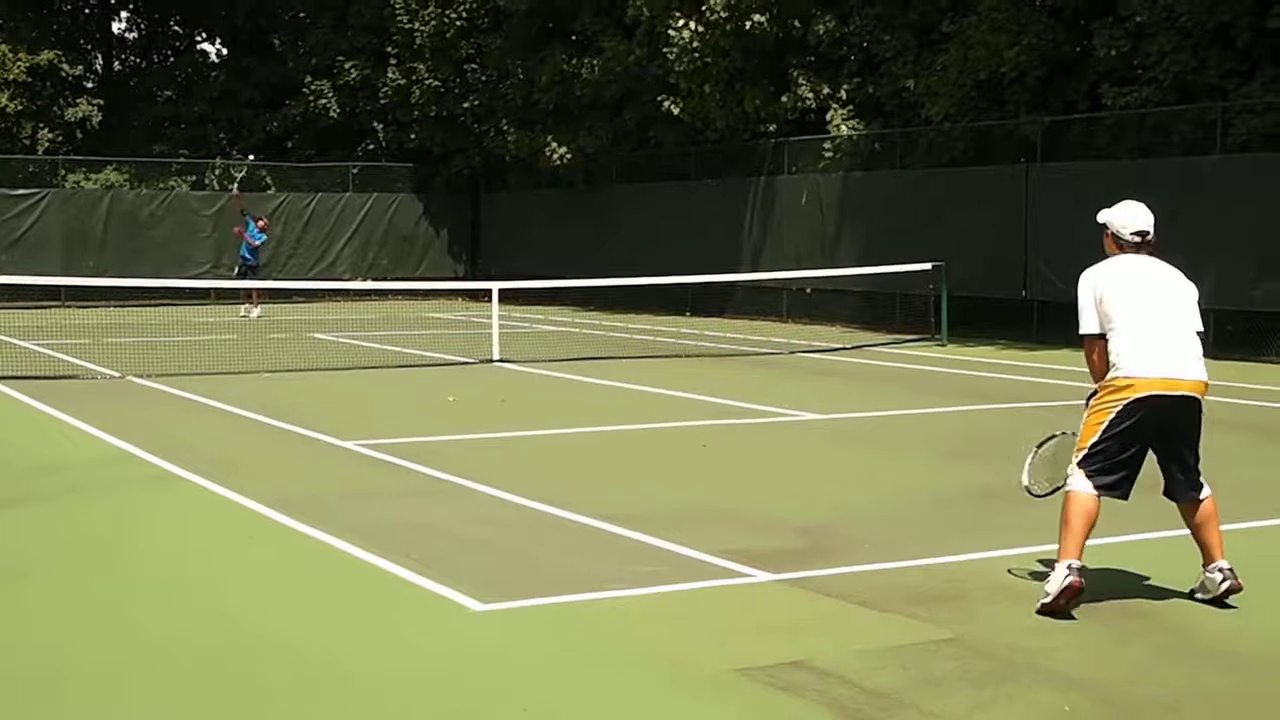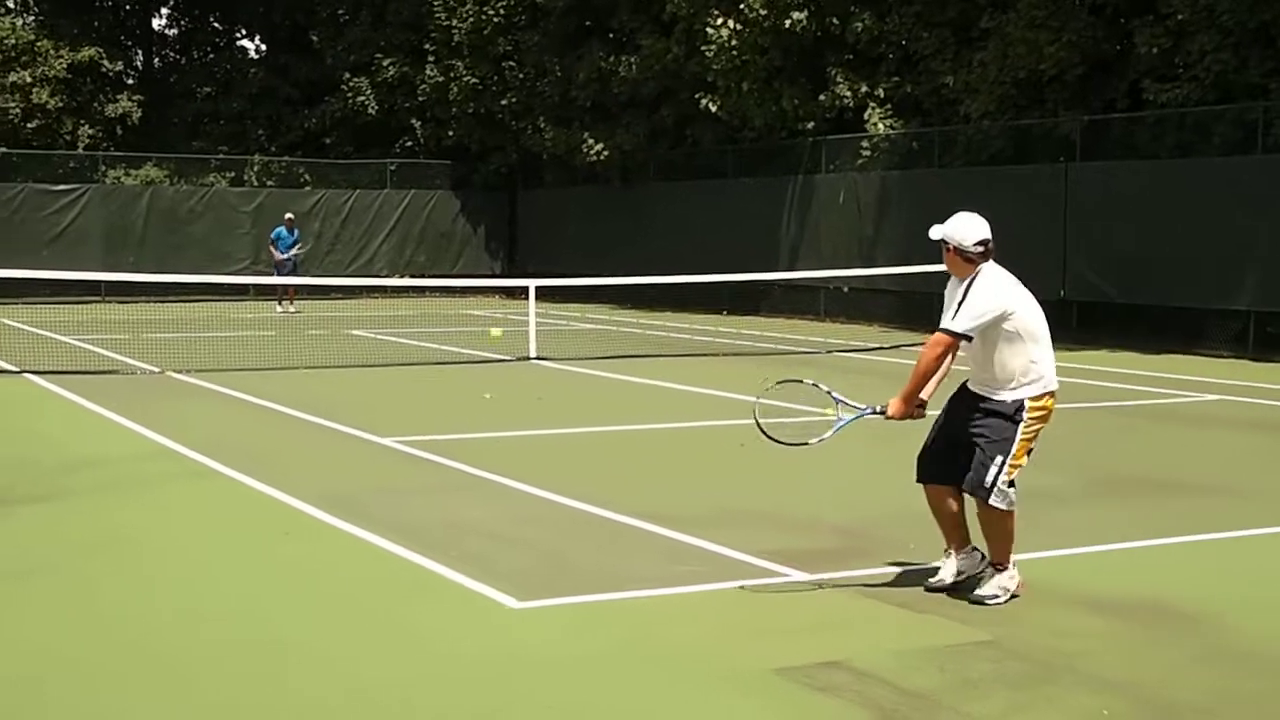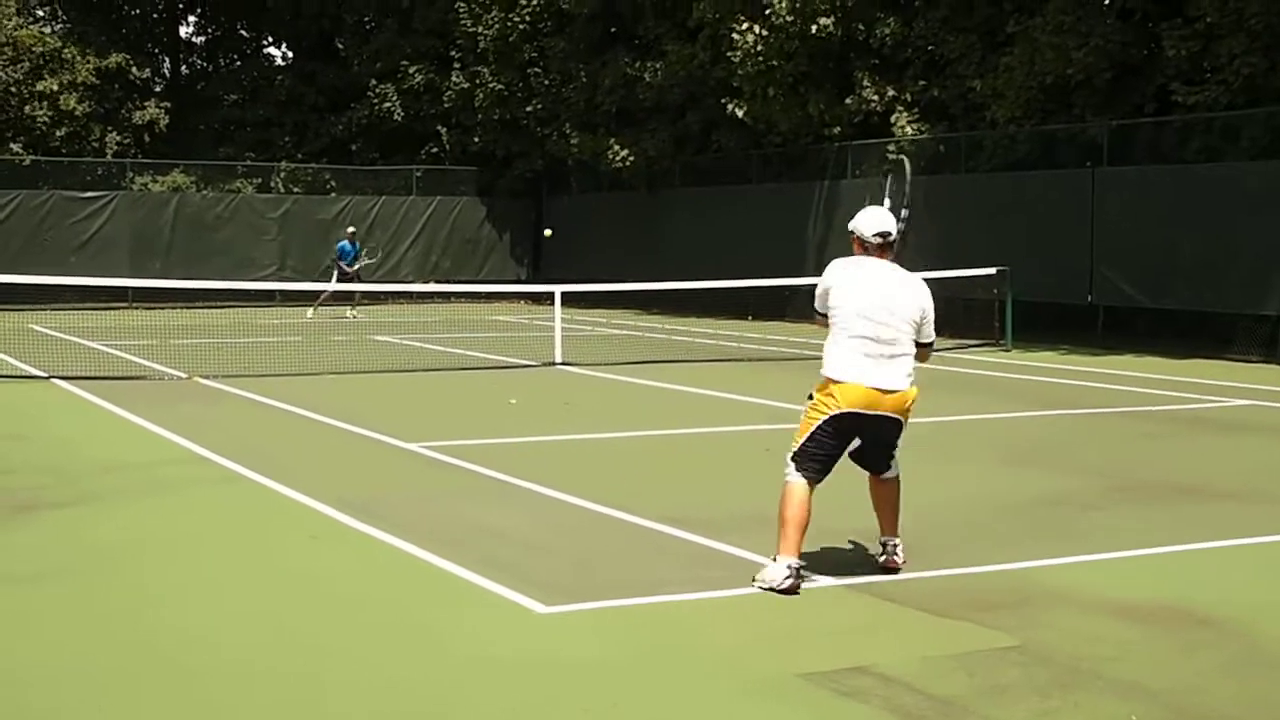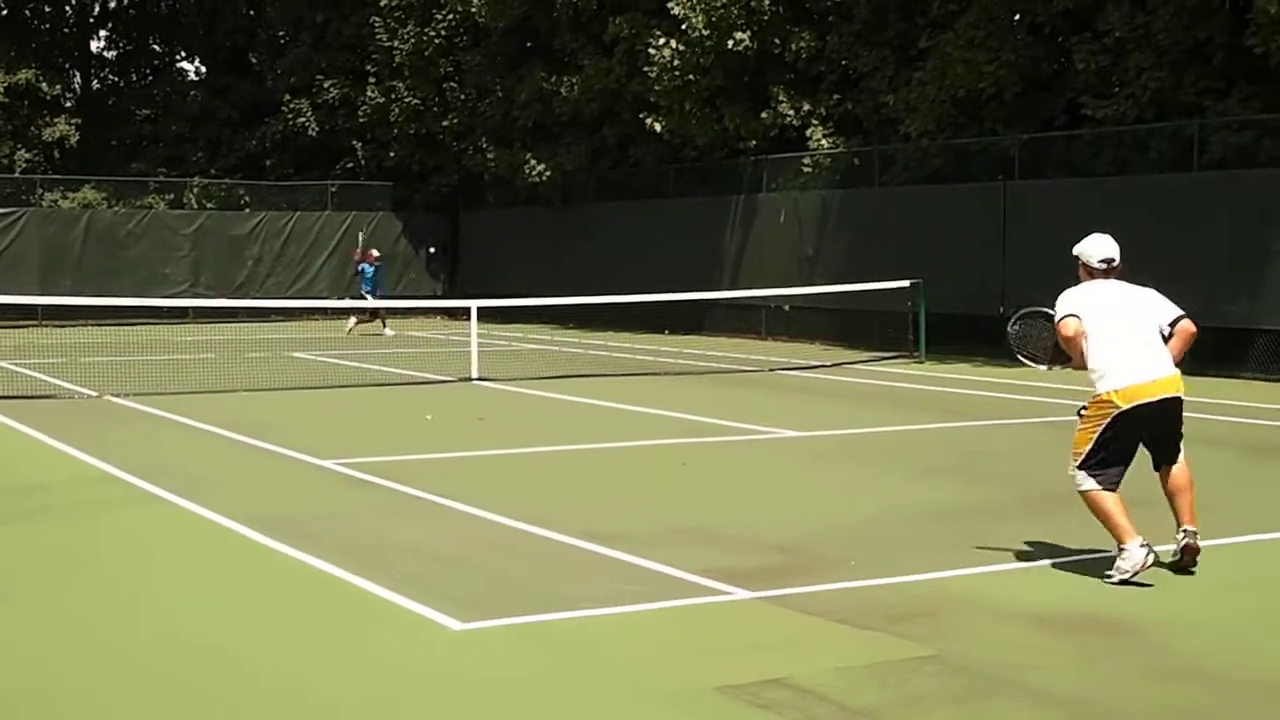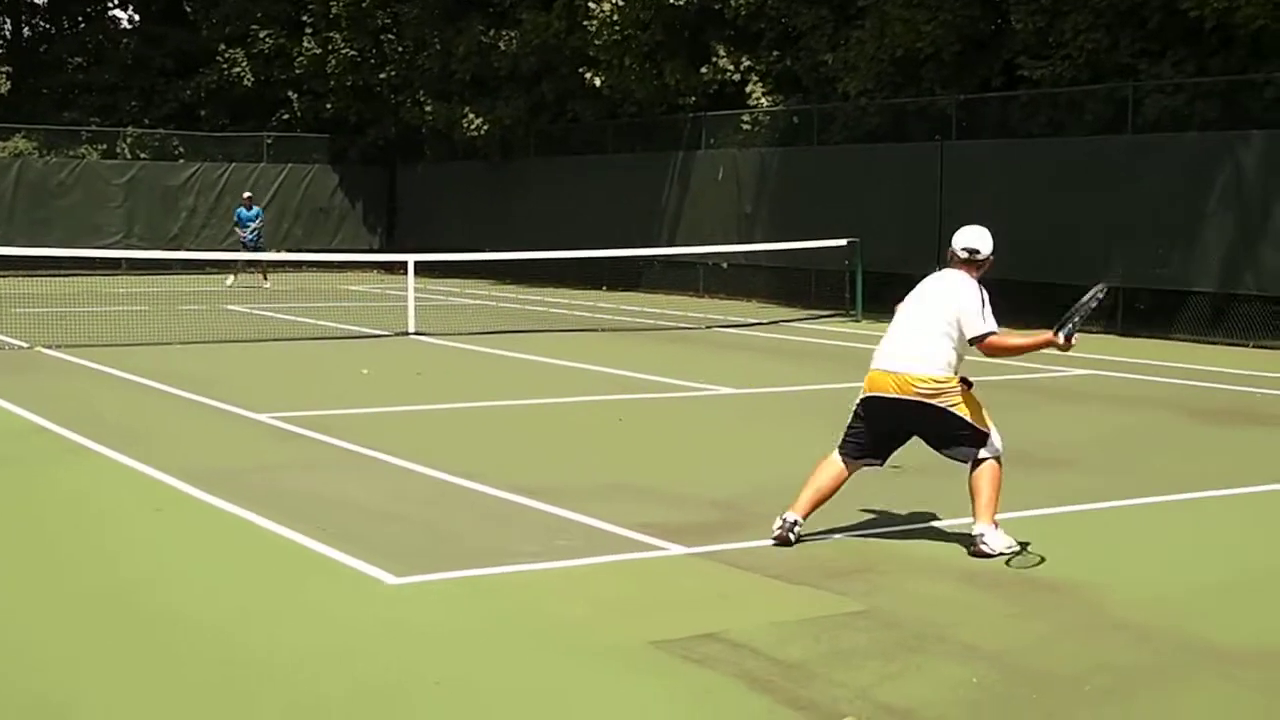
dt=1s
person 1, frame 1
left shoulder: (1096, 276)
right shoulder: (1178, 278)
left elbow: (1095, 350)
right elbow: (1190, 337)
left wrist: (1106, 396)
left hip: (1134, 384)
right hip: (1190, 384)
left knee: (1087, 475)
right knee: (1188, 483)
left ankle: (1067, 570)
right ankle: (1218, 571)
person 1, frame 2
left shoulder: (989, 286)
right shoulder: (961, 283)
left elbow: (938, 346)
right elbow: (947, 346)
left wrist: (905, 399)
right wrist: (925, 393)
left hip: (1024, 399)
right hip: (981, 392)
left knee: (988, 484)
right knee: (934, 470)
left ankle: (1002, 571)
right ankle: (963, 556)
person 1, frame 3
left shoulder: (838, 270)
right shoulder: (916, 287)
left elbow: (823, 317)
right elbow: (923, 352)
left hip: (844, 391)
right hip: (896, 399)
left knee: (800, 471)
right knee: (880, 464)
left ankle: (786, 564)
right ankle: (891, 547)
person 1, frame 4
left shoulder: (1073, 296)
right shoulder: (1146, 294)
left elbow: (1069, 331)
right elbow: (1187, 329)
left wrist: (1080, 360)
right wrist: (1162, 367)
left hip: (1119, 397)
right hip: (1166, 388)
left knee: (1091, 478)
right knee: (1171, 459)
left ankle: (1132, 547)
right ankle: (1187, 533)
person 1, frame 5
left shoulder: (933, 281)
right shoulder: (970, 291)
left elbow: (910, 322)
right elbow: (989, 344)
right wrist: (1048, 340)
left hip: (880, 382)
right hip: (928, 385)
left knee: (847, 455)
right knee: (987, 449)
left ankle: (791, 520)
right ankle: (986, 532)
